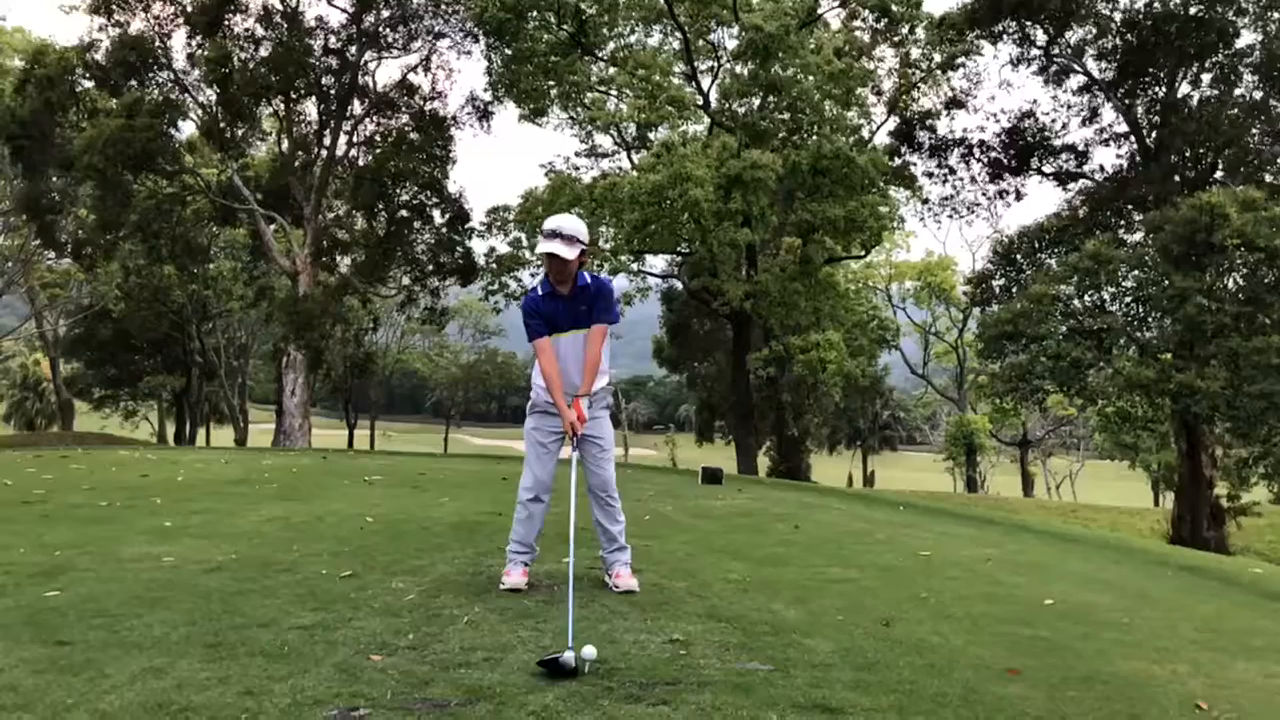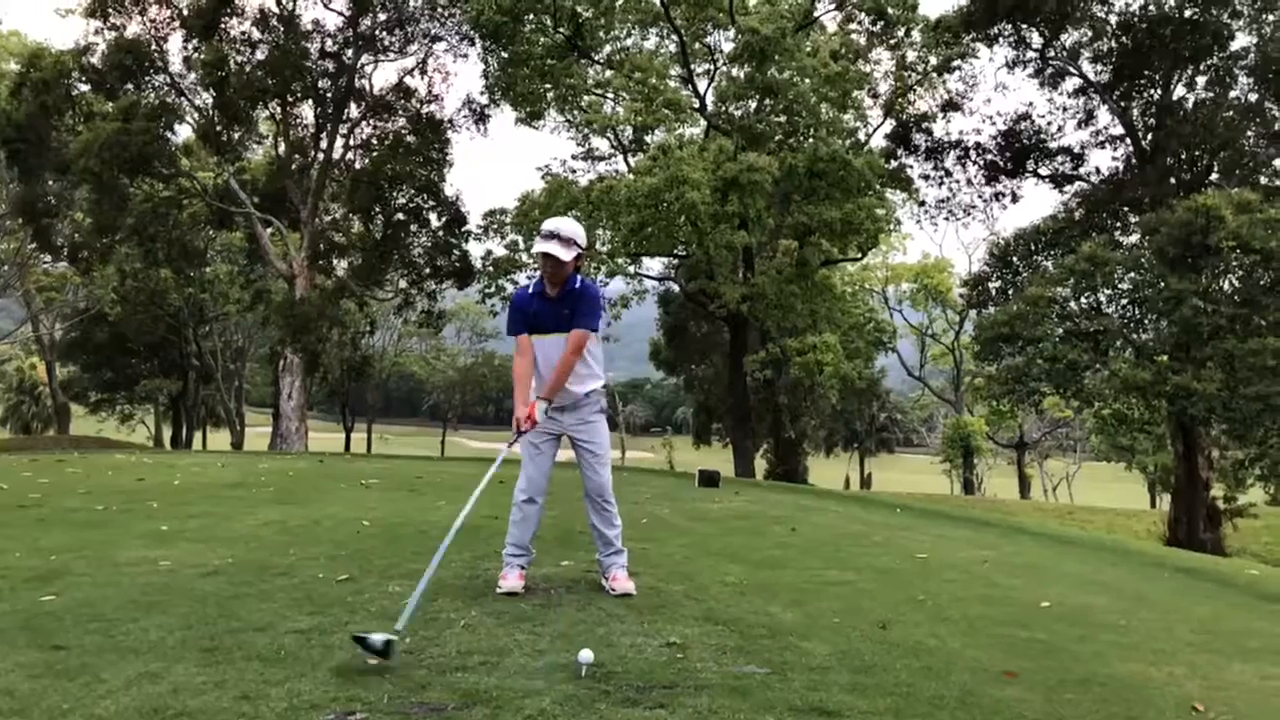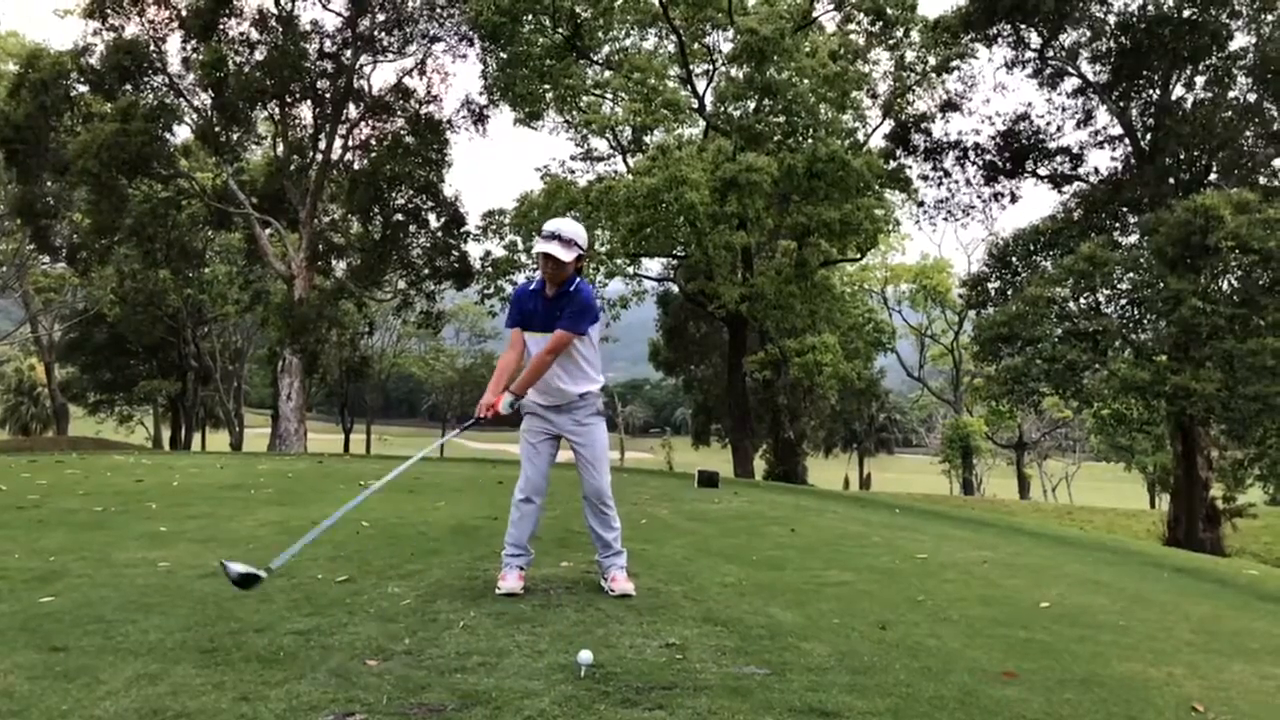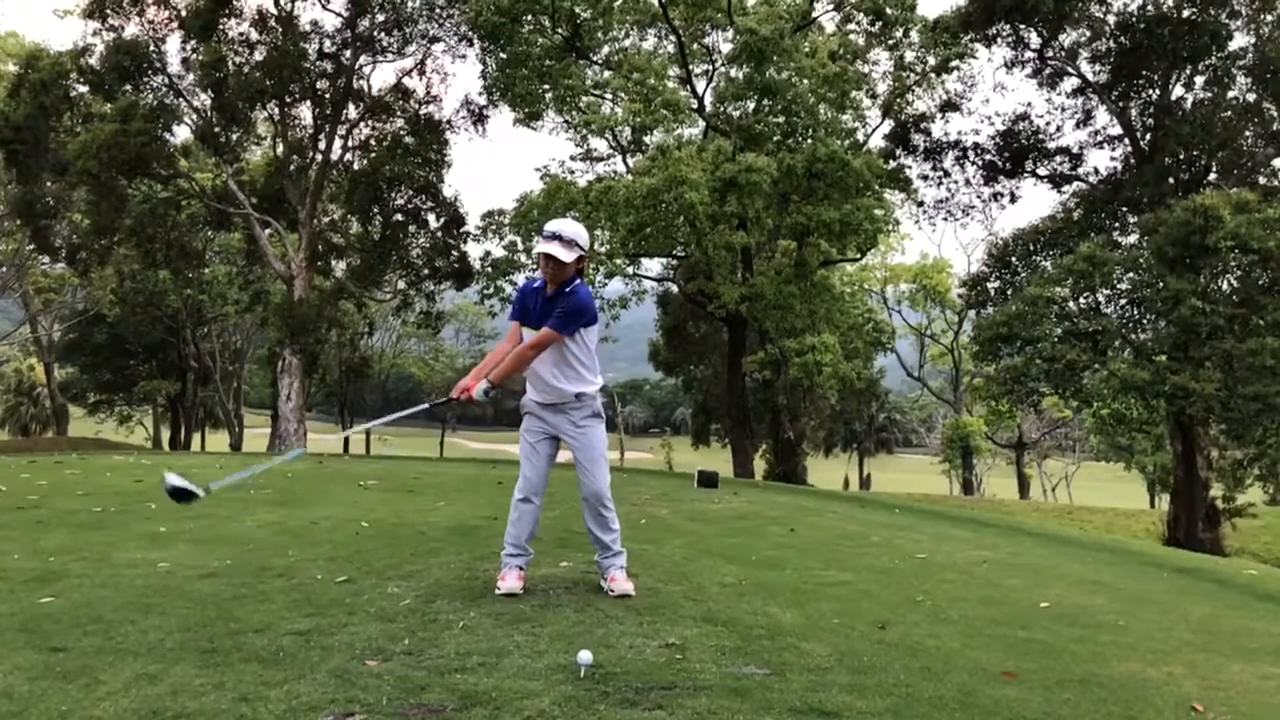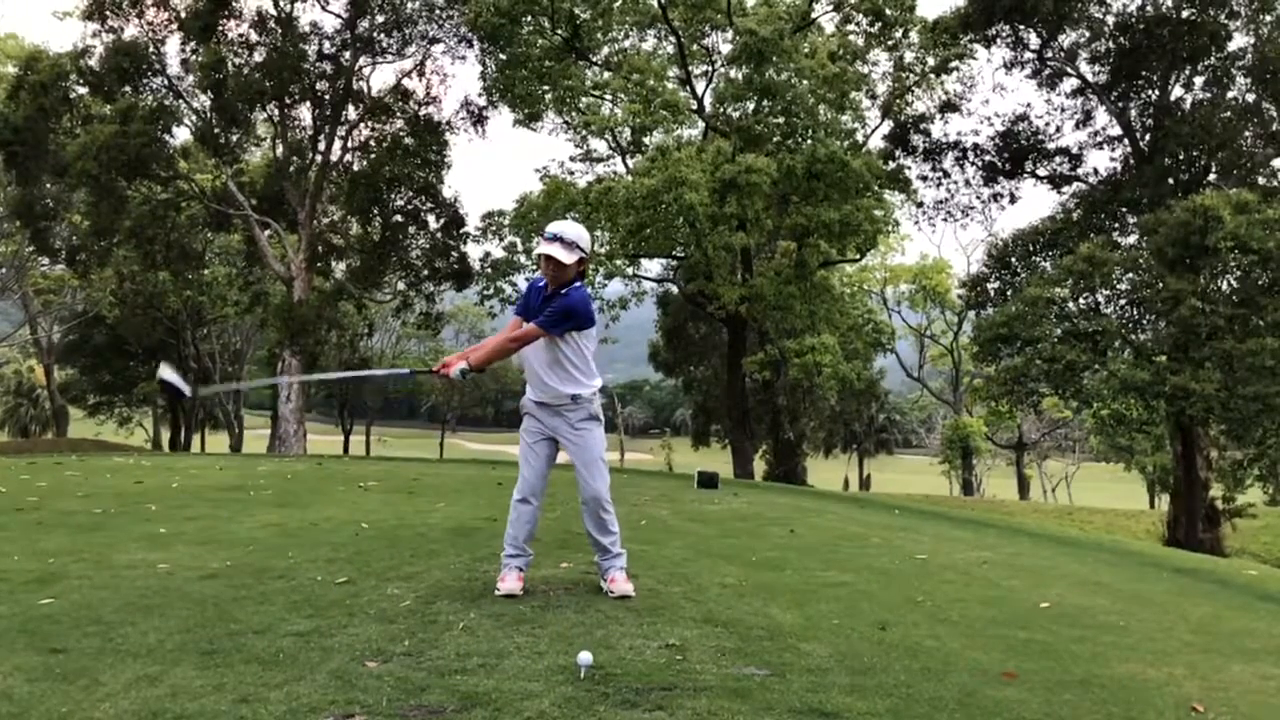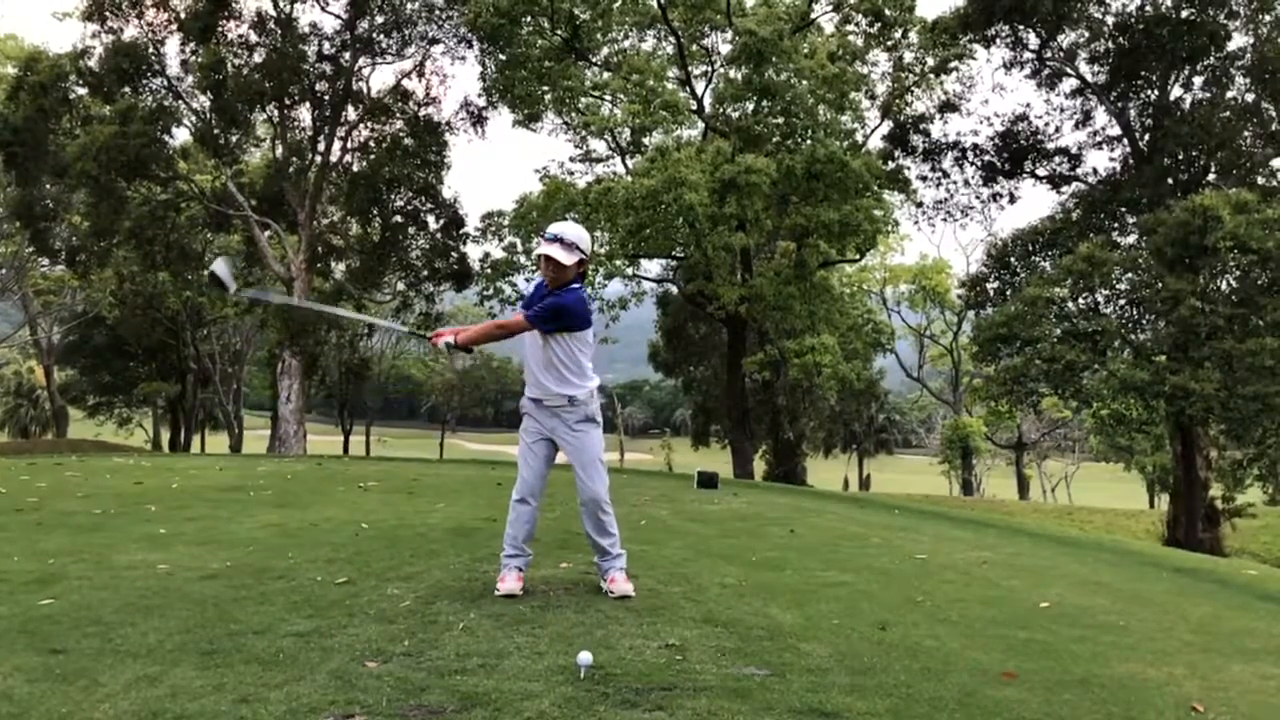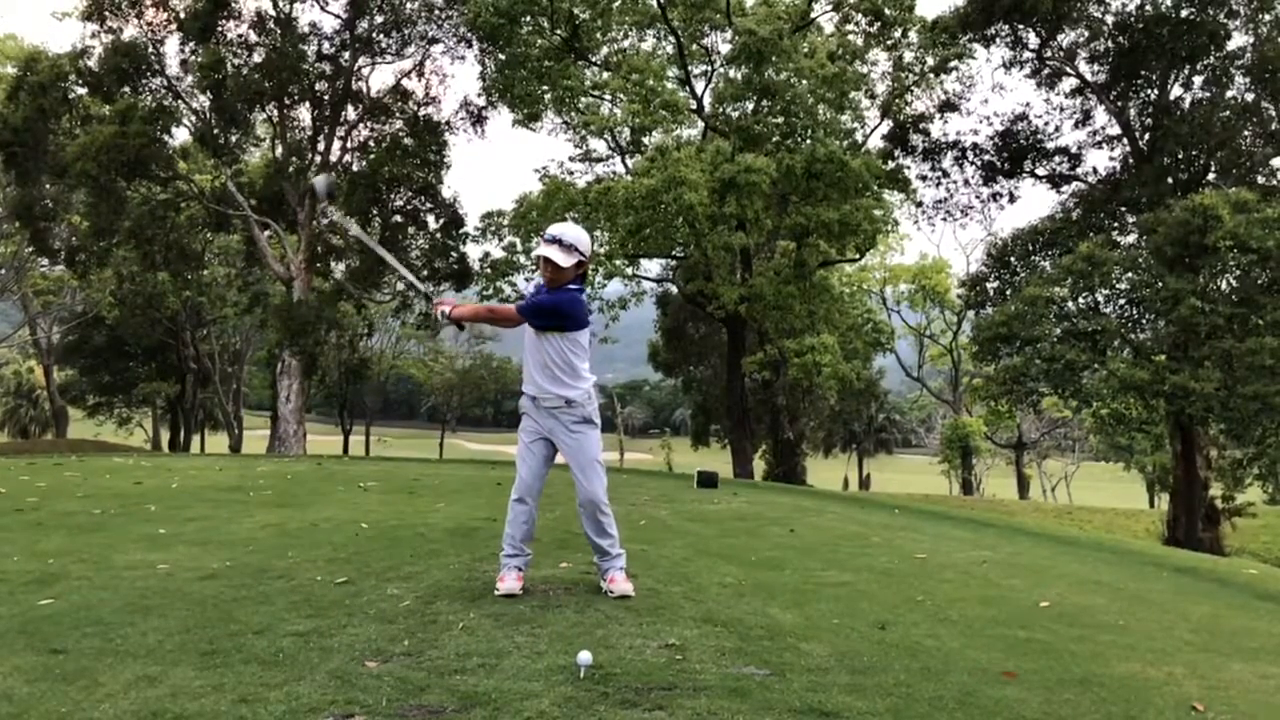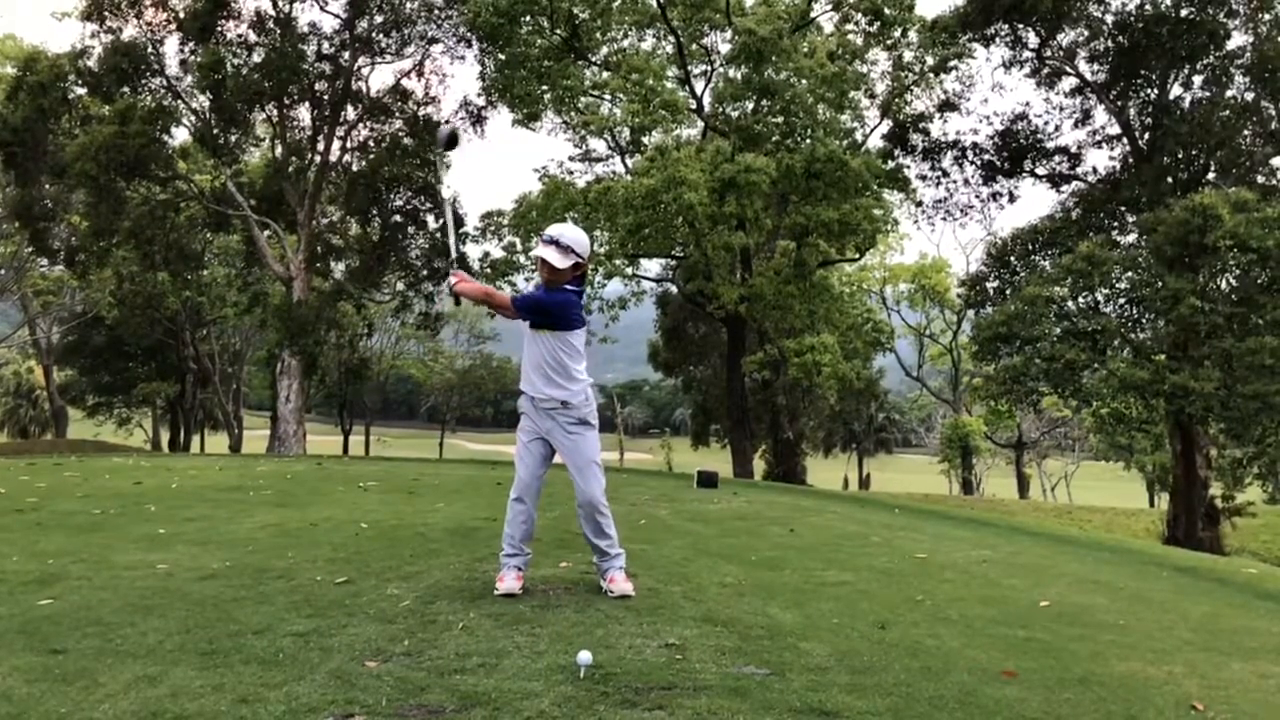
dt=0.4s
person 1, frame 1
left shoulder: (600, 289)
right shoulder: (534, 301)
left elbow: (594, 347)
right elbow: (546, 358)
left wrist: (582, 399)
right wrist: (564, 409)
left hip: (593, 401)
right hip: (547, 404)
left knee: (603, 484)
right knee: (534, 485)
left ankle: (617, 562)
right ankle: (518, 561)
person 1, frame 2
left shoulder: (587, 294)
right shoulder: (522, 299)
left elbow: (571, 353)
right elbow: (523, 356)
left wrist: (543, 403)
right wrist: (522, 404)
left hip: (585, 404)
right hip: (537, 405)
left knee: (599, 487)
right knee: (529, 487)
left ankle: (614, 565)
right ankle: (515, 563)
person 1, frame 3
left shoulder: (583, 297)
right shoulder: (523, 295)
left elbow: (549, 353)
right elbow: (514, 350)
left wrist: (511, 397)
right wrist: (493, 392)
left hip: (583, 406)
right hip: (539, 406)
left knee: (598, 489)
right knee: (529, 488)
left ankle: (613, 566)
right ankle: (514, 564)
person 1, frame 4
left shoulder: (579, 300)
right shoulder: (528, 291)
left elbow: (532, 349)
right elbow: (510, 342)
left wrist: (488, 384)
right wrist: (473, 376)
left hip: (581, 407)
right hip: (538, 407)
left knee: (596, 489)
right knee: (528, 488)
left ankle: (613, 566)
right ankle: (514, 564)
person 1, frame 5
left shoulder: (575, 302)
right shoulder: (535, 288)
left elbow: (517, 342)
right elbow: (506, 332)
left wrist: (468, 365)
right wrist: (461, 354)
left hip: (578, 409)
right hip: (538, 408)
left knee: (595, 491)
right knee: (527, 489)
left ankle: (612, 567)
right ankle: (514, 565)
person 1, frame 6
left shoulder: (570, 302)
right shoulder: (543, 288)
left elbow: (506, 329)
right elbow: (507, 324)
left wrist: (456, 340)
right wrist: (460, 331)
left hip: (576, 410)
right hip: (537, 408)
left knee: (594, 492)
right knee: (526, 489)
left ankle: (612, 567)
right ankle: (513, 565)
person 1, frame 7
left shoulder: (566, 301)
right shoulder: (545, 288)
left elbow: (501, 314)
right elbow: (509, 318)
left wrist: (452, 312)
right wrist: (461, 309)
left hip: (574, 411)
right hip: (536, 408)
left knee: (592, 493)
right knee: (524, 489)
left ankle: (612, 567)
right ankle: (512, 565)
person 1, frame 8
left shoulder: (560, 301)
right shoulder: (546, 289)
left elbow: (496, 299)
right elbow: (510, 308)
left wrist: (458, 286)
right wrist: (470, 284)
left hip: (571, 412)
right hip: (535, 408)
left knee: (590, 494)
right knee: (523, 489)
left ankle: (612, 567)
right ankle: (512, 565)
